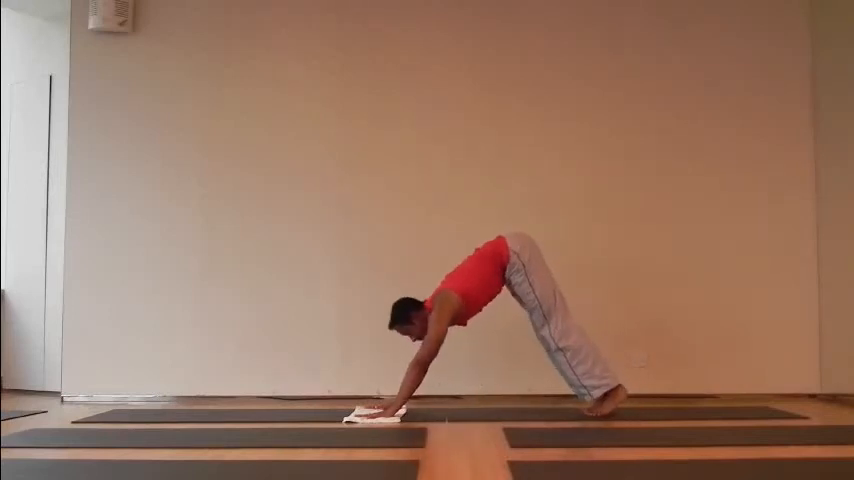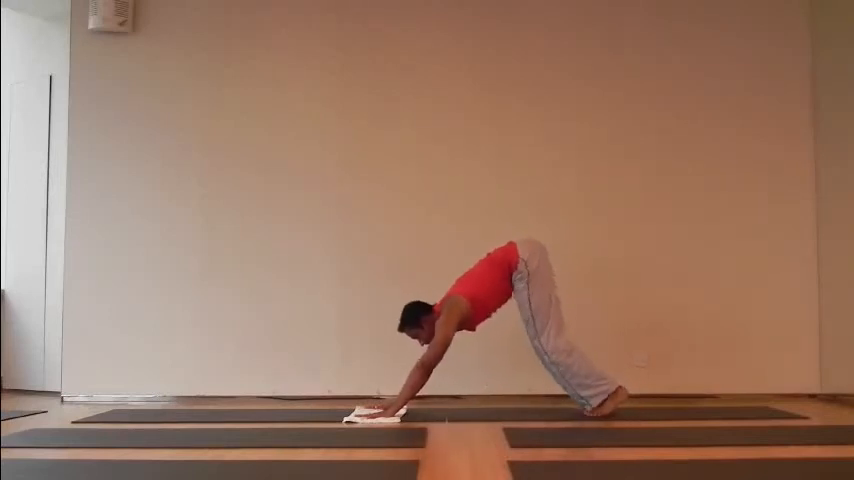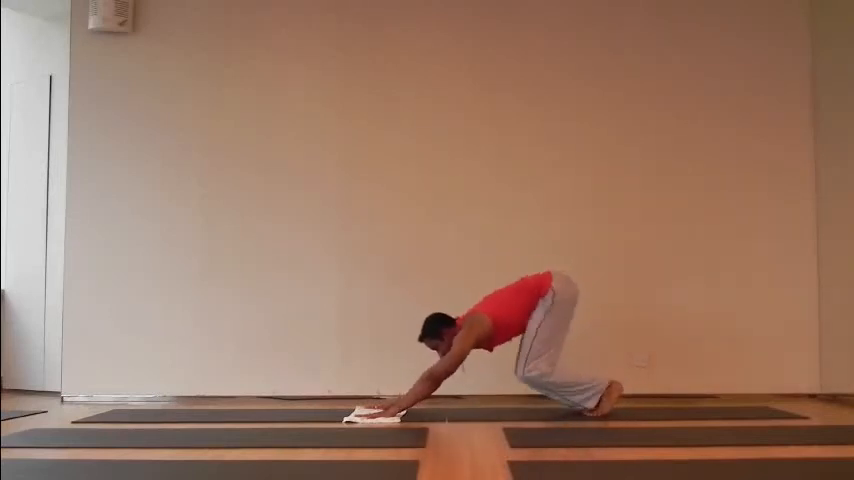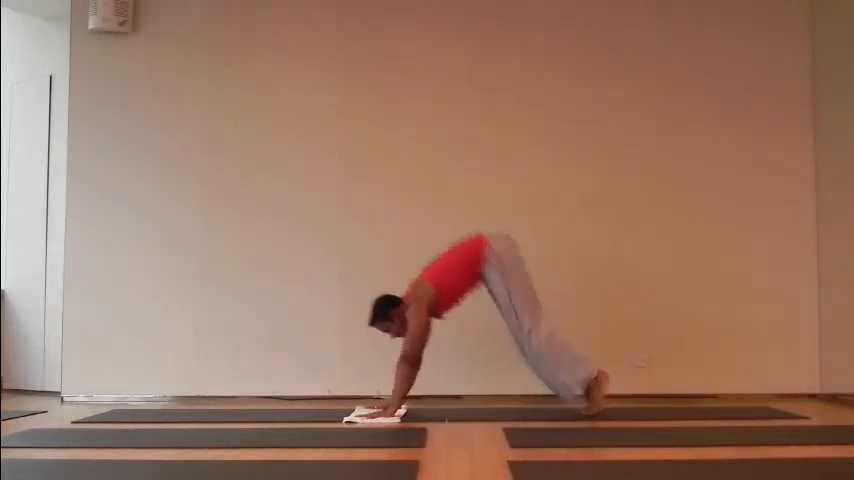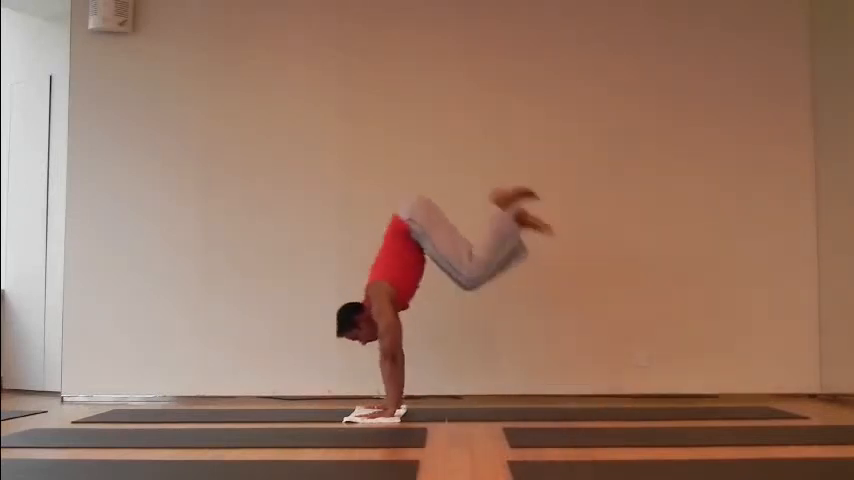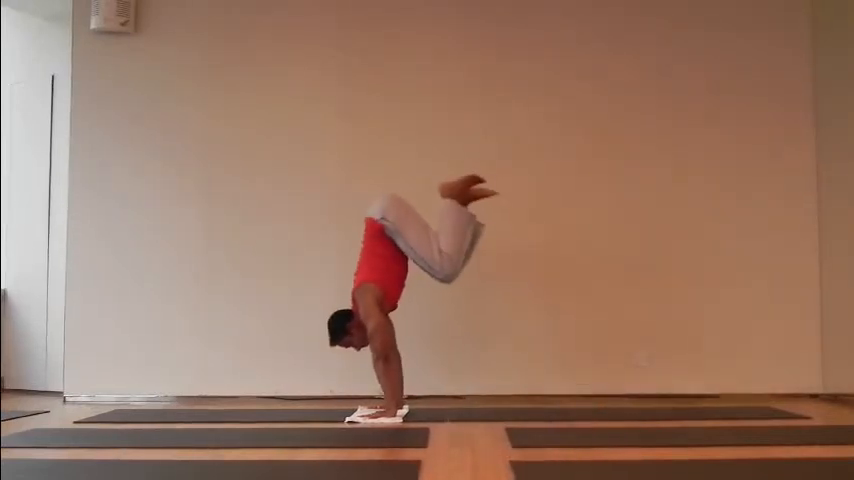
dt=0.4s
person 1, frame 1
left shoulder: (440, 312)
right shoulder: (436, 311)
left elbow: (420, 363)
right elbow: (421, 363)
left wrist: (396, 405)
right wrist: (397, 400)
left hip: (513, 254)
right hip: (509, 257)
left knee: (556, 328)
right knee: (549, 329)
left ankle: (608, 389)
right ankle: (600, 389)
person 1, frame 2
left shoulder: (449, 316)
right shoulder: (446, 317)
left elbow: (425, 366)
right elbow: (426, 365)
left wrist: (397, 405)
right wrist: (398, 400)
left hip: (523, 259)
right hip: (519, 260)
left knee: (547, 342)
right knee: (546, 341)
left ankle: (607, 392)
right ankle: (599, 394)
person 1, frame 3
left shoulder: (470, 332)
right shoulder: (467, 328)
left elbow: (434, 376)
right elbow: (434, 376)
left wrist: (398, 406)
right wrist: (401, 402)
left hip: (554, 291)
right hip: (548, 290)
left knee: (530, 371)
right knee: (532, 369)
left ankle: (604, 390)
right ankle: (598, 394)
person 1, frame 4
left shoulder: (416, 305)
right shoulder: (418, 299)
left elbow: (408, 359)
right elbow: (411, 359)
left wrist: (393, 405)
right wrist: (395, 401)
left hip: (491, 253)
right hip: (489, 252)
left knee: (529, 334)
right knee: (527, 336)
left ankle: (588, 380)
right ankle: (585, 382)
person 1, frame 5
left shoulder: (379, 303)
right shoulder: (382, 304)
left elbow: (389, 356)
right elbow: (394, 355)
left wrist: (391, 405)
right wrist: (395, 402)
right hip: (412, 225)
left knee: (471, 274)
right knee: (473, 273)
left ankle: (506, 208)
right ankle: (512, 217)
person 1, frame 6
left shoulder: (366, 305)
left elbow: (383, 358)
right elbow: (388, 356)
left wrist: (392, 406)
right wrist: (395, 402)
right hip: (387, 221)
left ankle: (454, 198)
right ankle: (456, 200)
